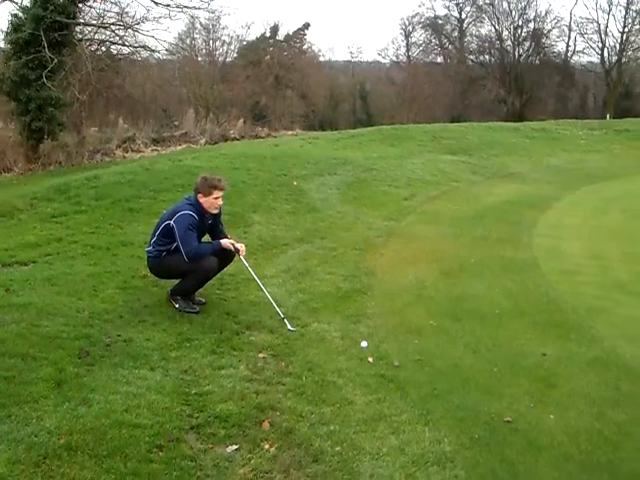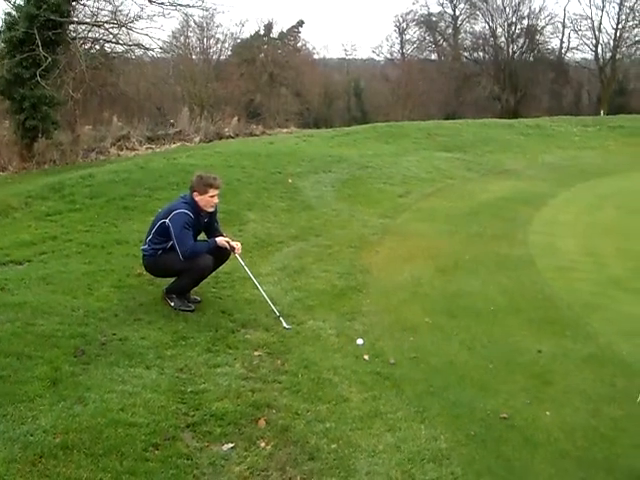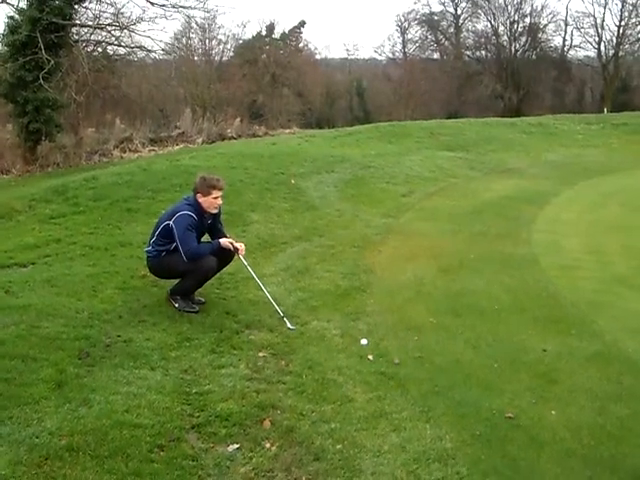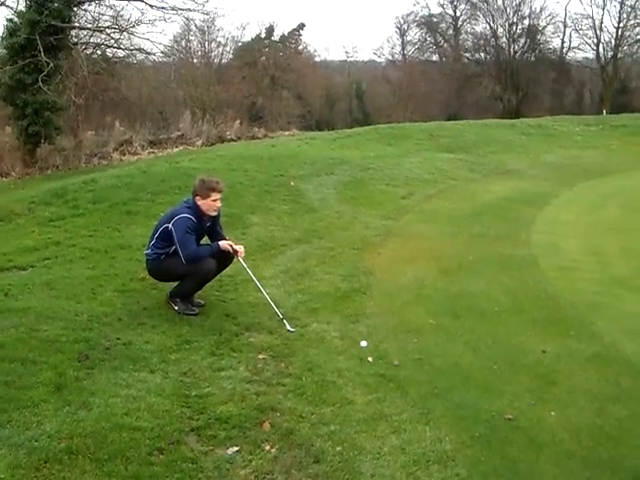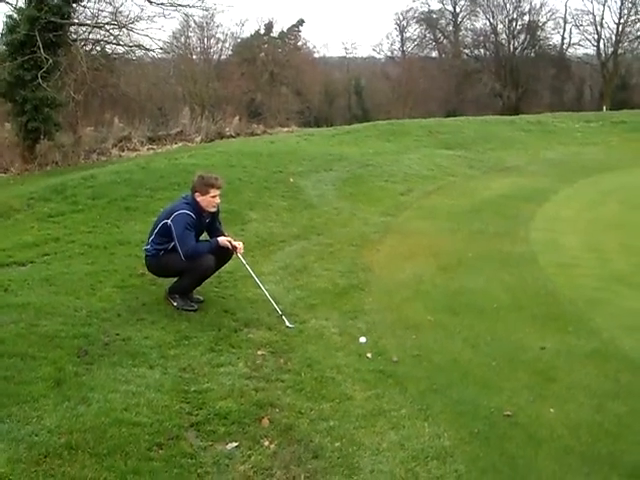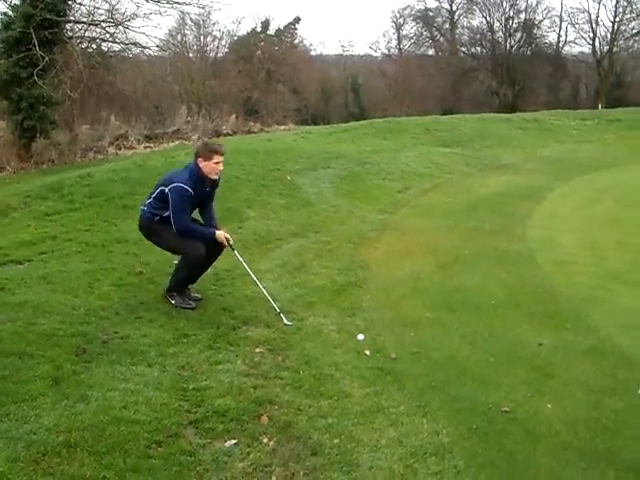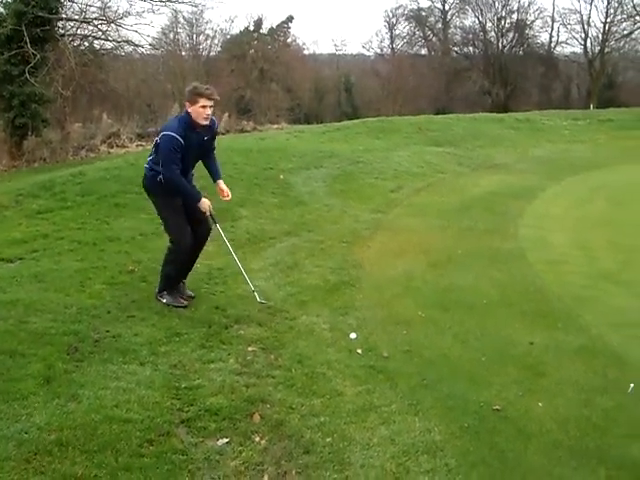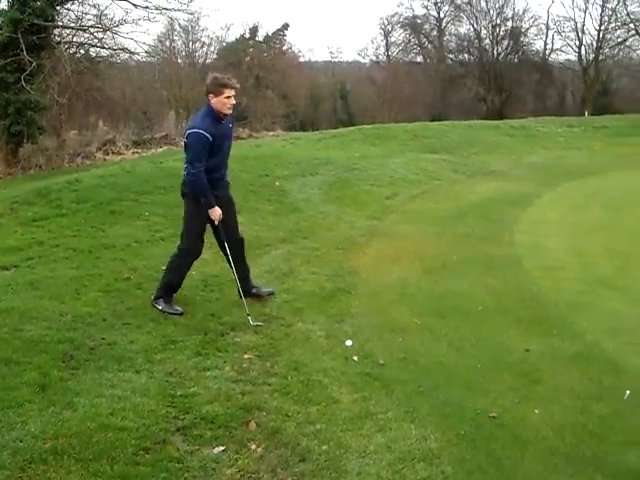
dt=0.4s
person 1, frame 1
left shoulder: (212, 208)
right shoulder: (185, 216)
left elbow: (218, 234)
right elbow: (190, 253)
left wrist: (233, 245)
right wrist: (219, 244)
left hip: (184, 251)
right hip: (160, 260)
left knee: (227, 253)
right knee: (208, 264)
left ankle: (188, 290)
right ankle: (177, 294)
person 1, frame 2
left shoulder: (208, 206)
right shoulder: (180, 214)
left elbow: (214, 233)
right elbow: (186, 252)
left wrist: (228, 243)
right wrist: (215, 242)
left hip: (179, 249)
right hip: (155, 258)
left knee: (222, 251)
right knee: (203, 262)
left ankle: (183, 289)
right ankle: (172, 292)
person 1, frame 3
left shoulder: (211, 208)
right shoulder: (184, 216)
left elbow: (218, 234)
right elbow: (190, 254)
left wrist: (232, 244)
right wrist: (218, 244)
left hip: (183, 251)
right hip: (160, 260)
left knee: (227, 253)
right knee: (207, 264)
left ankle: (187, 290)
right ankle: (177, 294)
person 1, frame 4
left shoulder: (210, 211)
right shoulder: (183, 219)
left elbow: (217, 236)
right elbow: (189, 256)
left wrist: (231, 246)
right wrist: (218, 246)
left hip: (182, 254)
right hip: (159, 262)
left knee: (226, 255)
right knee: (207, 266)
left ankle: (187, 293)
right ankle: (176, 296)
person 1, frame 5
left shoulder: (209, 207)
right shoulder: (182, 215)
left elbow: (216, 232)
right elbow: (188, 252)
left wrist: (230, 243)
right wrist: (216, 242)
left hip: (180, 251)
right hip: (158, 259)
left knee: (225, 251)
right knee: (205, 262)
left ankle: (185, 289)
right ankle: (176, 293)
person 1, frame 6
left shoulder: (211, 177)
right shoulder: (182, 185)
left elbow: (206, 206)
right elbow: (181, 226)
left wrist: (218, 231)
right wrist: (213, 234)
left hip: (178, 221)
right hip: (154, 222)
left knee: (216, 244)
right knee: (195, 250)
left ankle: (183, 286)
right ankle: (174, 291)
person 1, frame 7
left shoulder: (210, 125)
right shoulder: (172, 133)
left elbow: (208, 153)
right elbow: (170, 175)
left wrist: (218, 181)
right wrist: (197, 199)
left hip: (182, 181)
right hip: (159, 184)
left knee: (203, 229)
right knee: (182, 237)
left ankle: (178, 280)
right ankle: (165, 290)
person 1, frame 8
left shoulder: (227, 117)
right shoulder: (200, 129)
right elbow: (195, 172)
right wrist: (210, 206)
left hip: (220, 187)
right hip: (198, 191)
left knee: (233, 238)
right knee: (191, 246)
left ankle: (247, 287)
right ankle: (163, 296)
